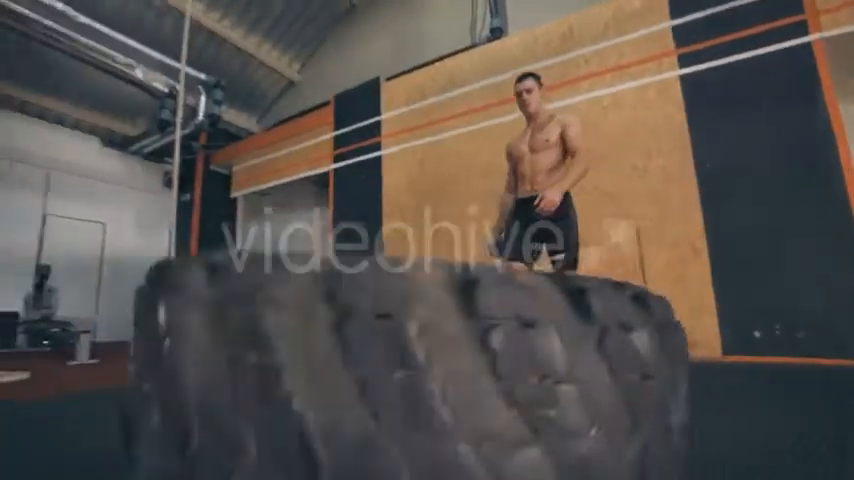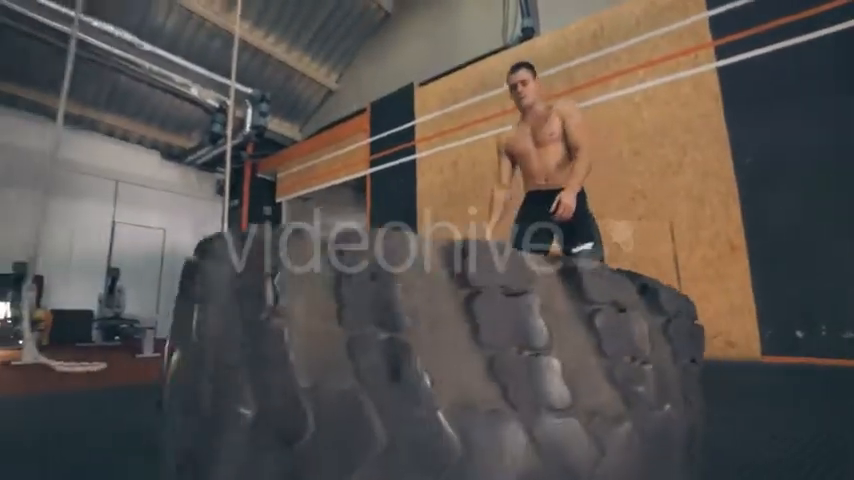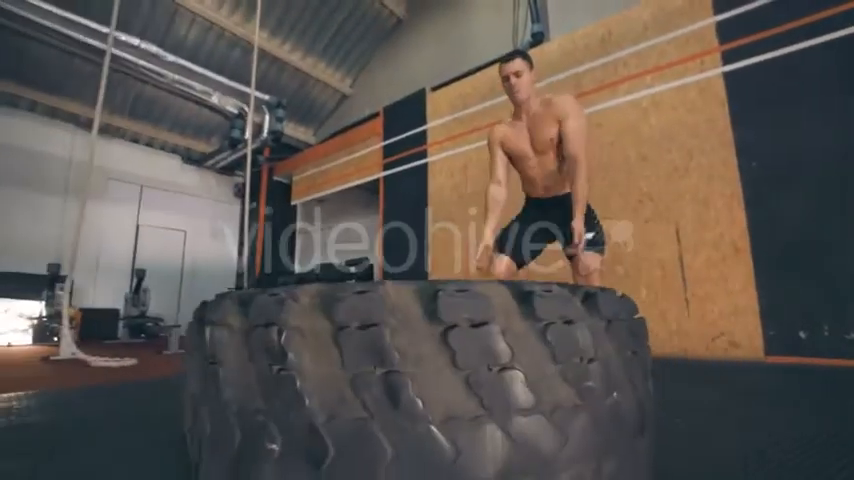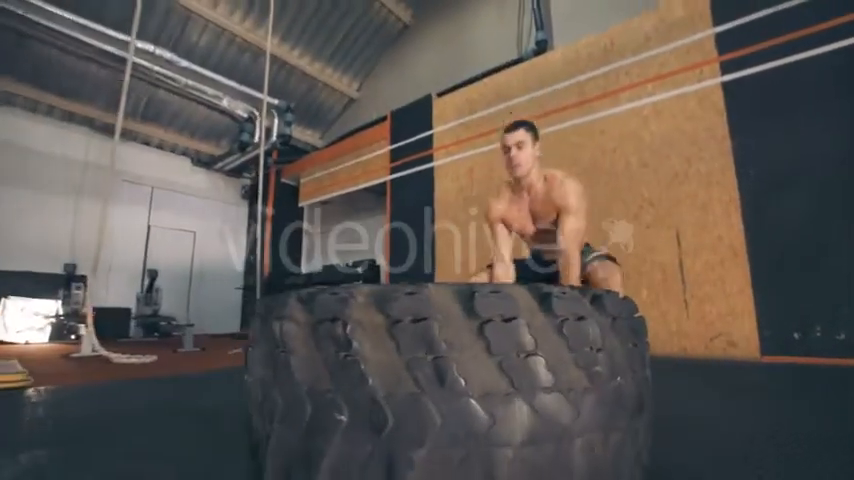
dt=0.3s
person 1, frame 1
left shoulder: (564, 122)
right shoulder: (514, 144)
left elbow: (581, 159)
left wrist: (558, 189)
right wrist: (498, 228)
left hip: (555, 207)
right hip: (522, 210)
left knee: (564, 273)
person 1, frame 2
left shoulder: (565, 111)
right shoulder: (508, 140)
left elbow: (582, 152)
right elbow: (502, 187)
left wrist: (571, 192)
right wrist: (490, 228)
left hip: (569, 199)
right hip: (533, 206)
person 1, frame 3
left shoulder: (563, 107)
right shoulder: (500, 133)
left elbow: (577, 160)
right elbow: (498, 184)
left wrist: (579, 216)
right wrist: (488, 233)
left hip: (569, 204)
right hip: (534, 208)
left knee: (588, 267)
right knee: (498, 271)
person 1, frame 4
left shoulder: (565, 189)
right shoulder: (498, 204)
left elbow: (571, 256)
right elbow: (503, 262)
left hip: (575, 262)
right hip: (536, 265)
left knee: (608, 276)
